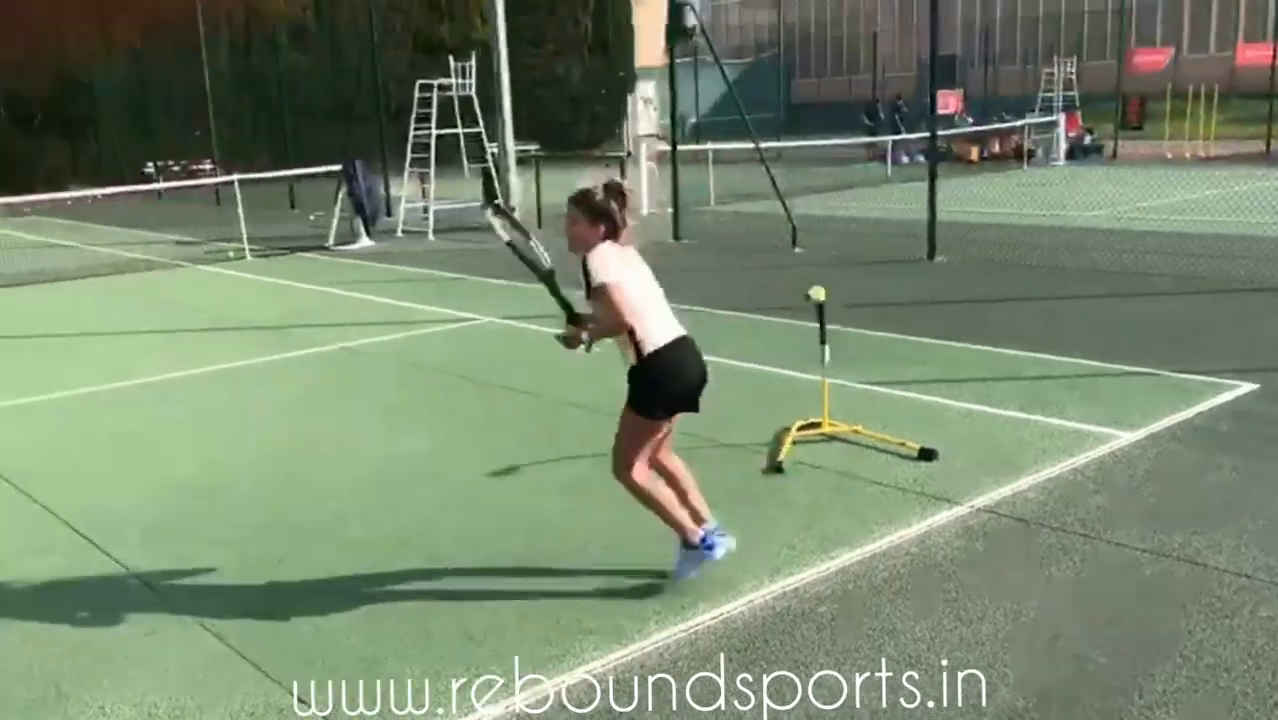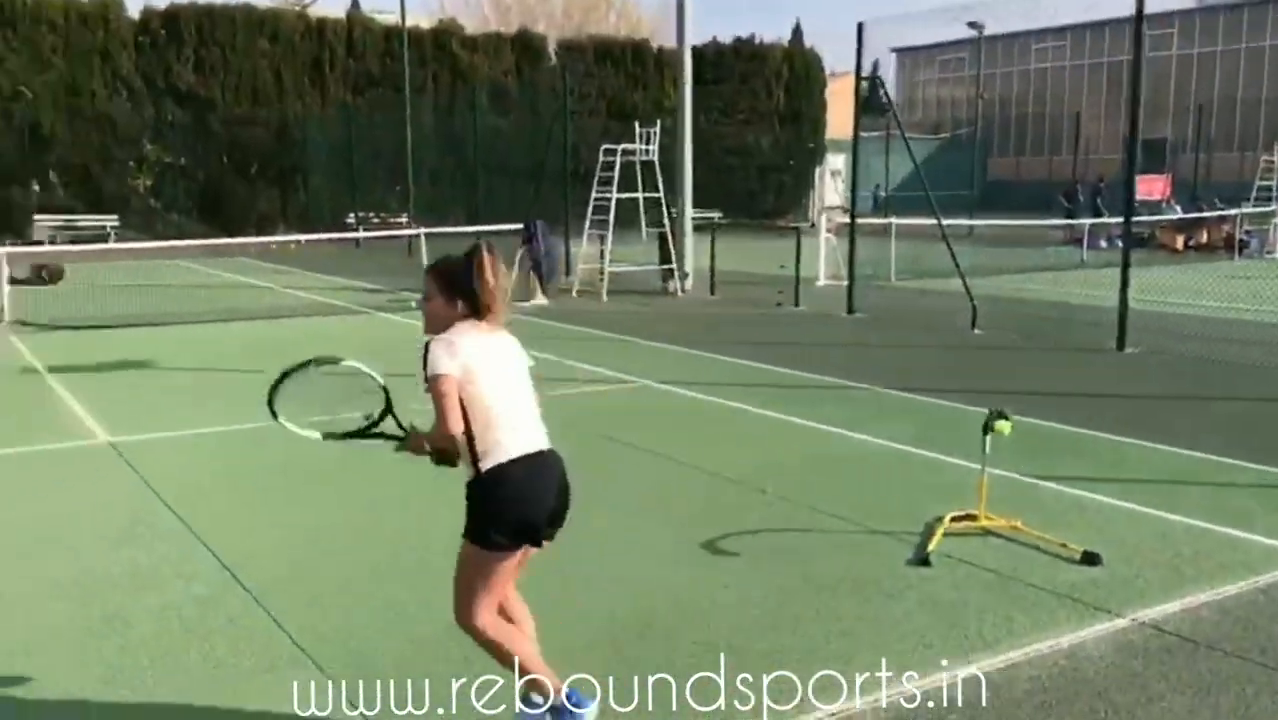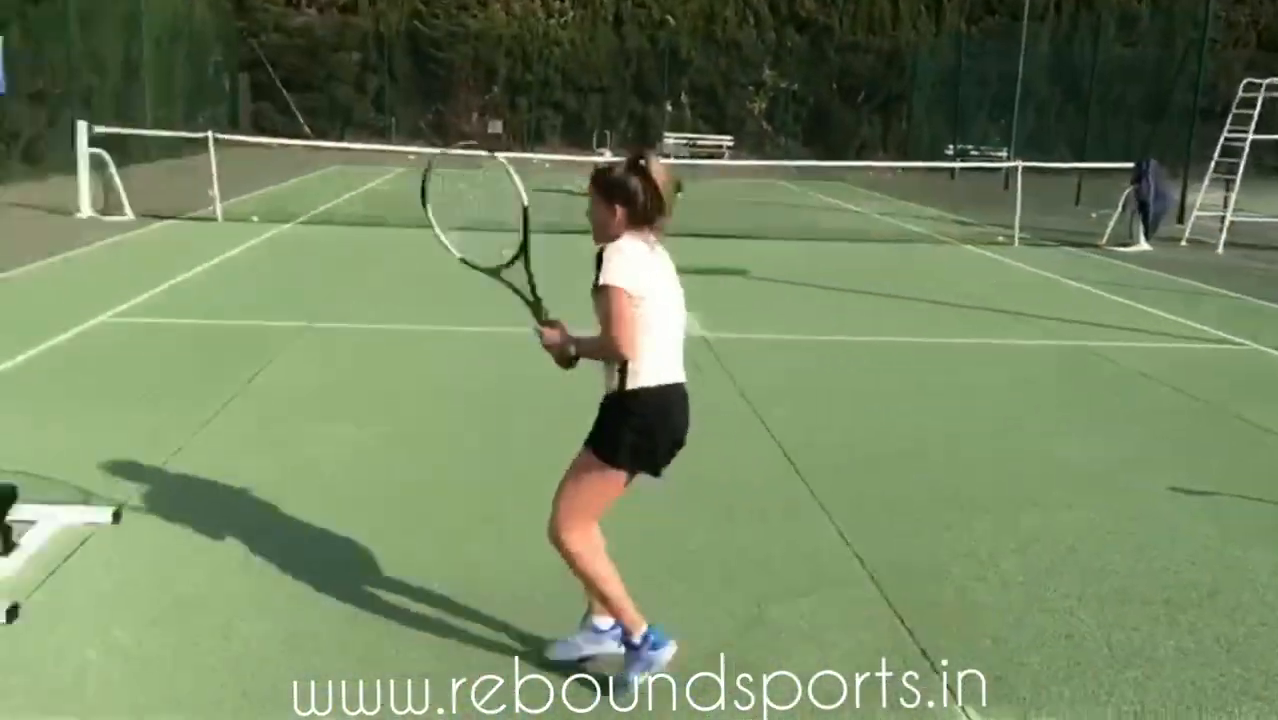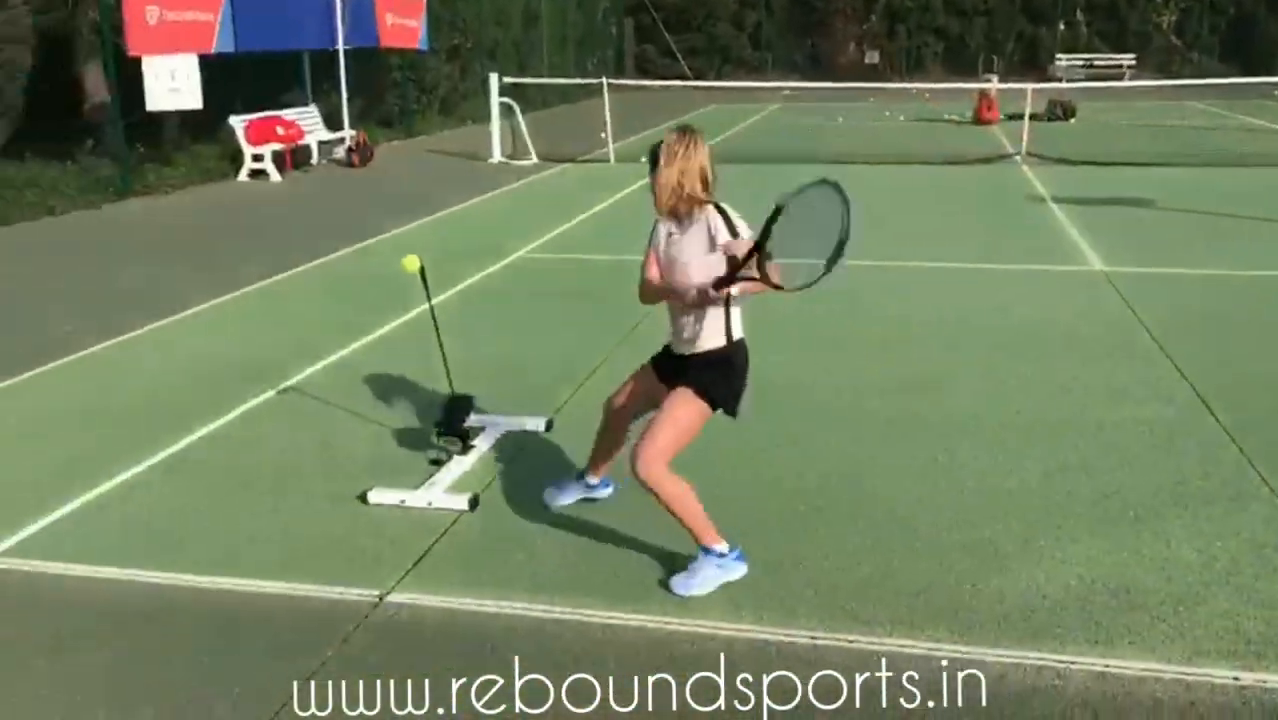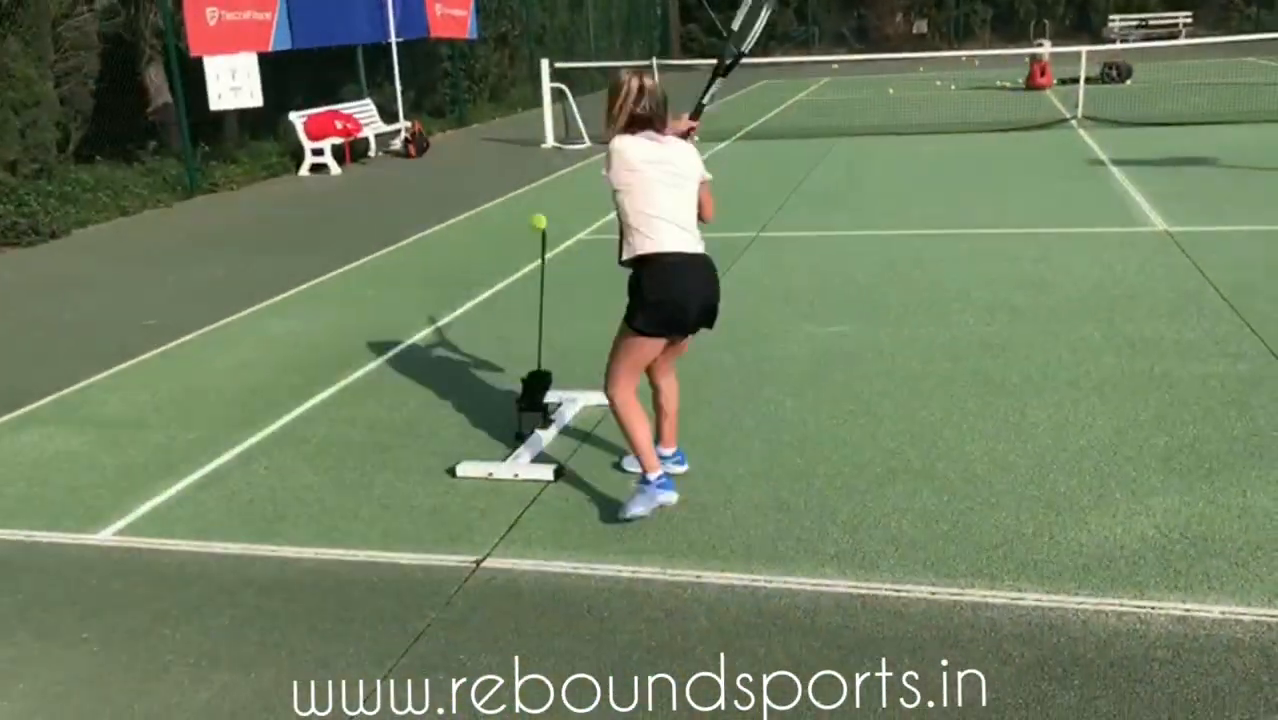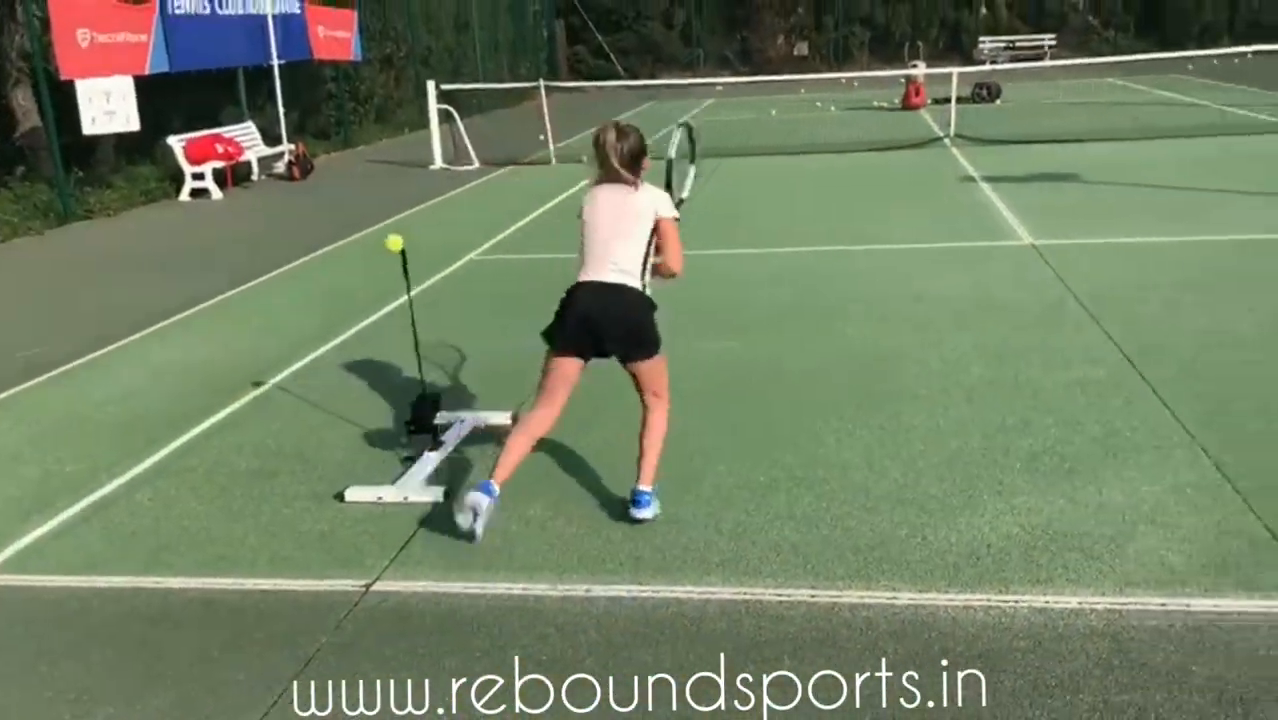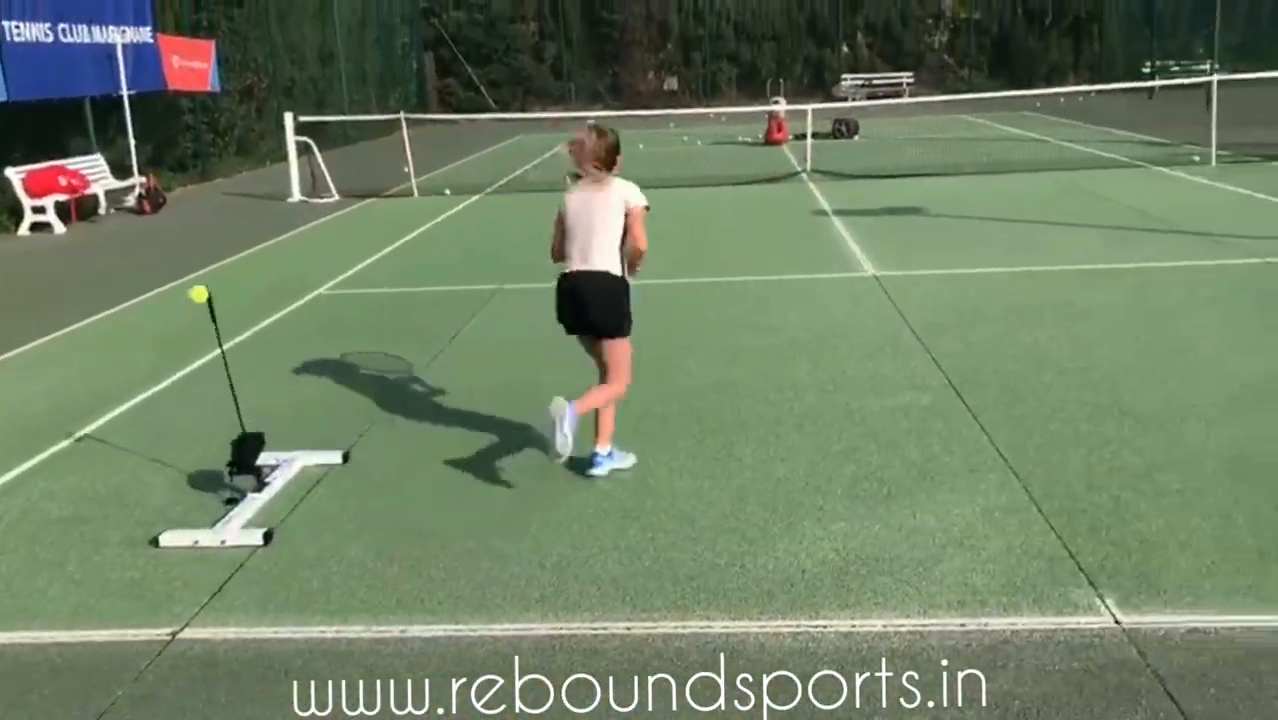
dt=0.4s
person 1, frame 1
left shoulder: (599, 259)
right shoulder: (621, 252)
left elbow: (620, 320)
left wrist: (584, 334)
right wrist: (587, 323)
left hip: (660, 367)
right hip: (681, 355)
left knee: (628, 469)
right knee: (654, 455)
left ankle: (698, 540)
right ankle: (705, 531)
person 1, frame 2
left shoulder: (445, 347)
right shoulder: (505, 340)
left elbow: (451, 430)
left wrist: (423, 441)
right wrist: (441, 443)
left hip: (507, 487)
right hip: (547, 473)
left knee: (473, 616)
right knee: (498, 596)
person 1, frame 3
left shoulder: (618, 256)
right shoulder: (650, 254)
left elbow: (622, 343)
left wrist: (564, 340)
right wrist: (574, 341)
left hip: (642, 411)
right hip: (658, 406)
left knee: (565, 528)
right knee: (579, 517)
left ankle: (644, 637)
right ankle: (607, 624)
person 1, frame 4
left shoulder: (720, 220)
right shoulder: (663, 226)
left elbow: (766, 277)
right elbow: (648, 291)
left wrist: (729, 290)
right wrist: (686, 291)
left hip: (718, 362)
right hip: (681, 353)
left knee: (648, 464)
right knee: (614, 408)
left ankle: (720, 554)
right ankle: (593, 480)
person 1, frame 5
left shoulder: (618, 149)
right shoulder: (690, 153)
left wrist: (673, 132)
left hip: (659, 278)
right hip: (701, 272)
left knee: (620, 388)
right knee: (659, 362)
left ankle: (657, 479)
right ankle: (668, 451)
person 1, frame 6
left shoulder: (591, 199)
right shoulder: (656, 199)
right elbow: (673, 266)
left hip: (580, 302)
right hip: (629, 306)
left knee: (543, 411)
right knee: (657, 400)
left ankle: (487, 492)
right ankle: (644, 495)
person 1, frame 7
left shoulder: (570, 194)
right shoulder: (628, 191)
left elbow: (556, 253)
right elbow: (639, 246)
right wrist: (632, 264)
left hip: (571, 287)
right hip: (607, 288)
left knee: (609, 370)
right knee: (617, 383)
left ankle: (603, 453)
right ankle: (570, 410)
